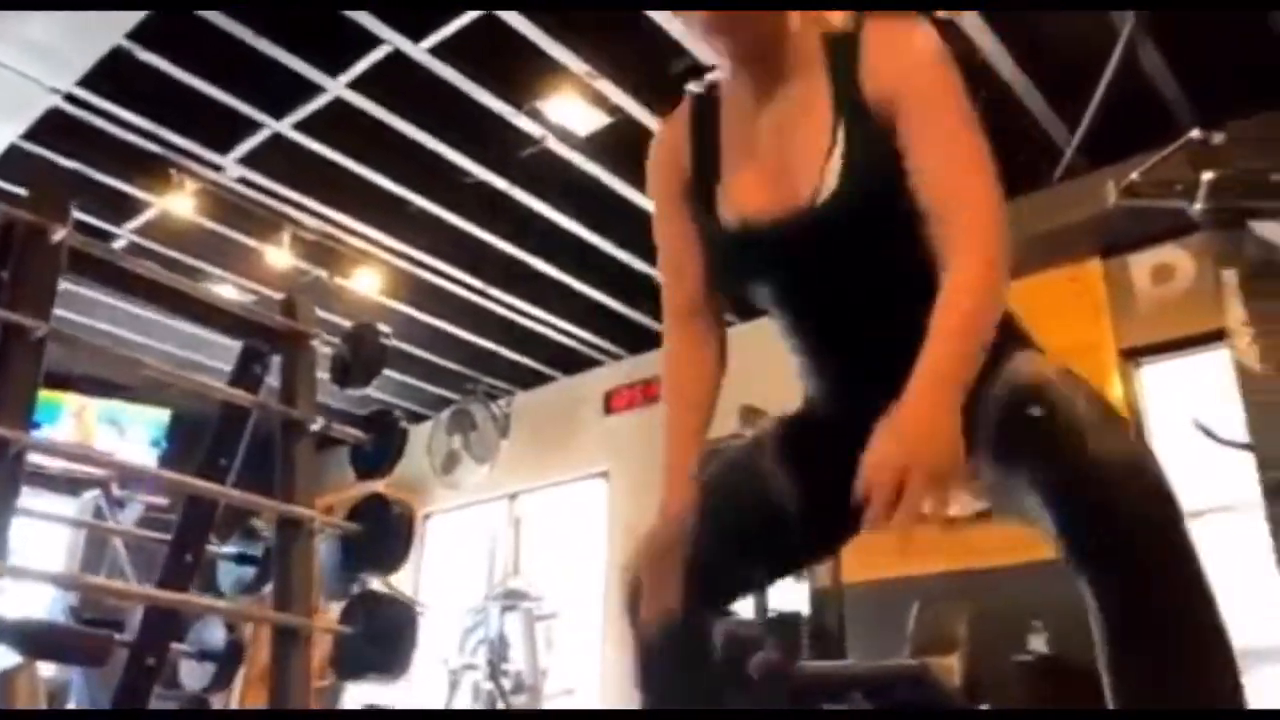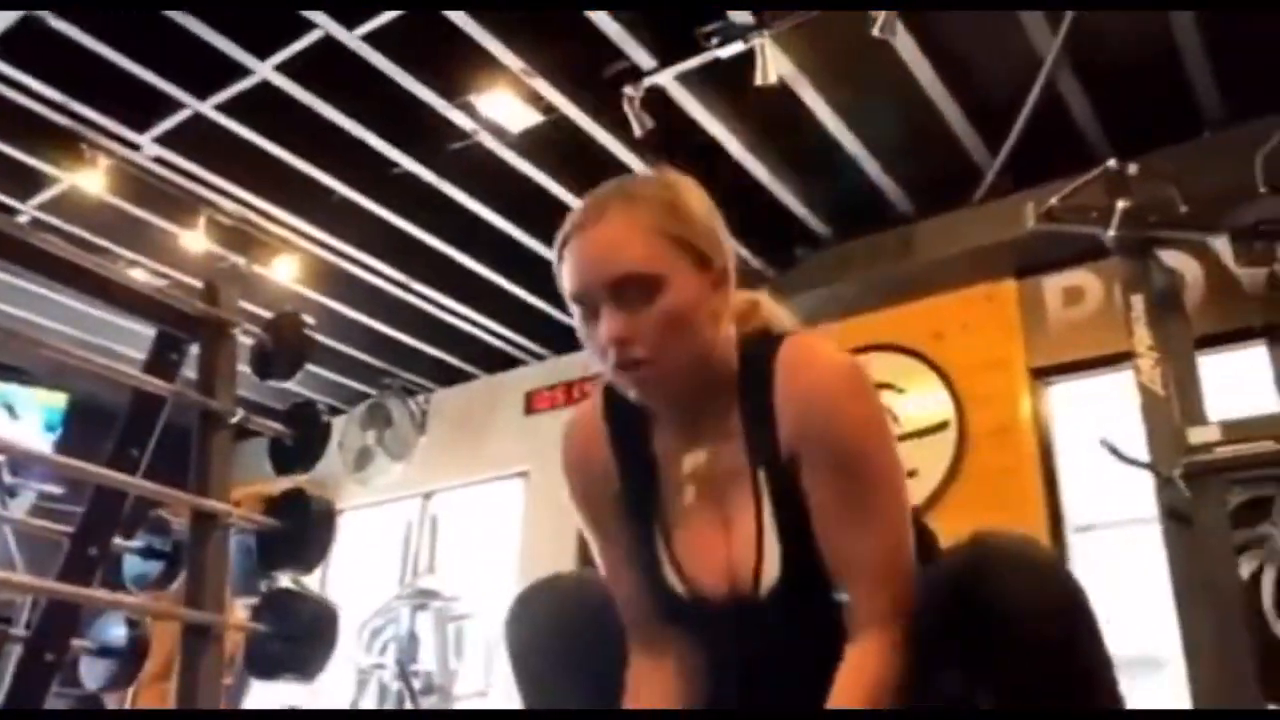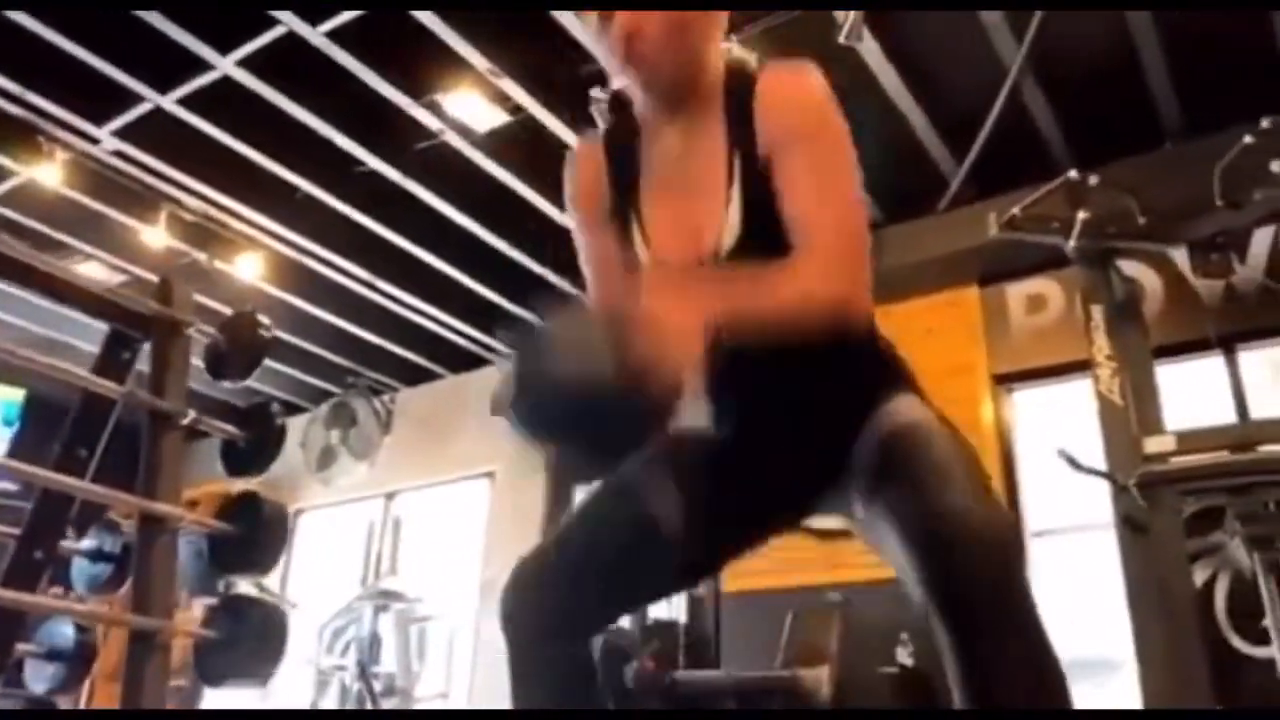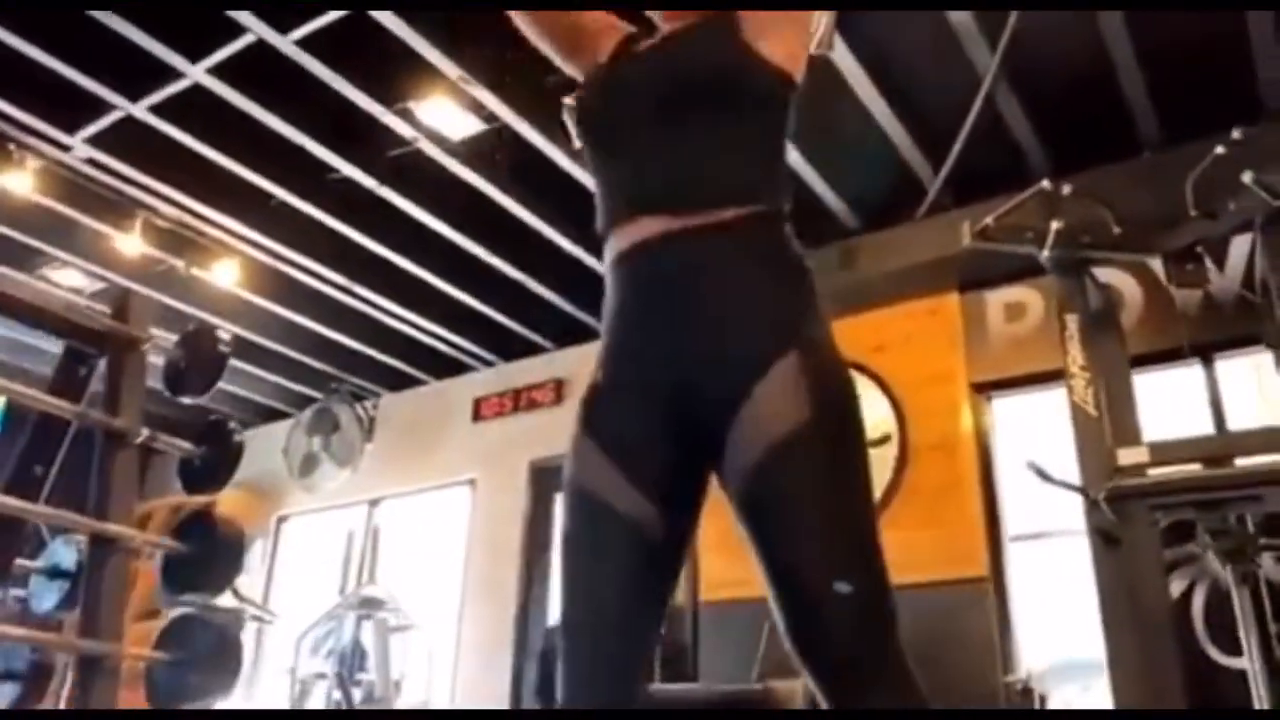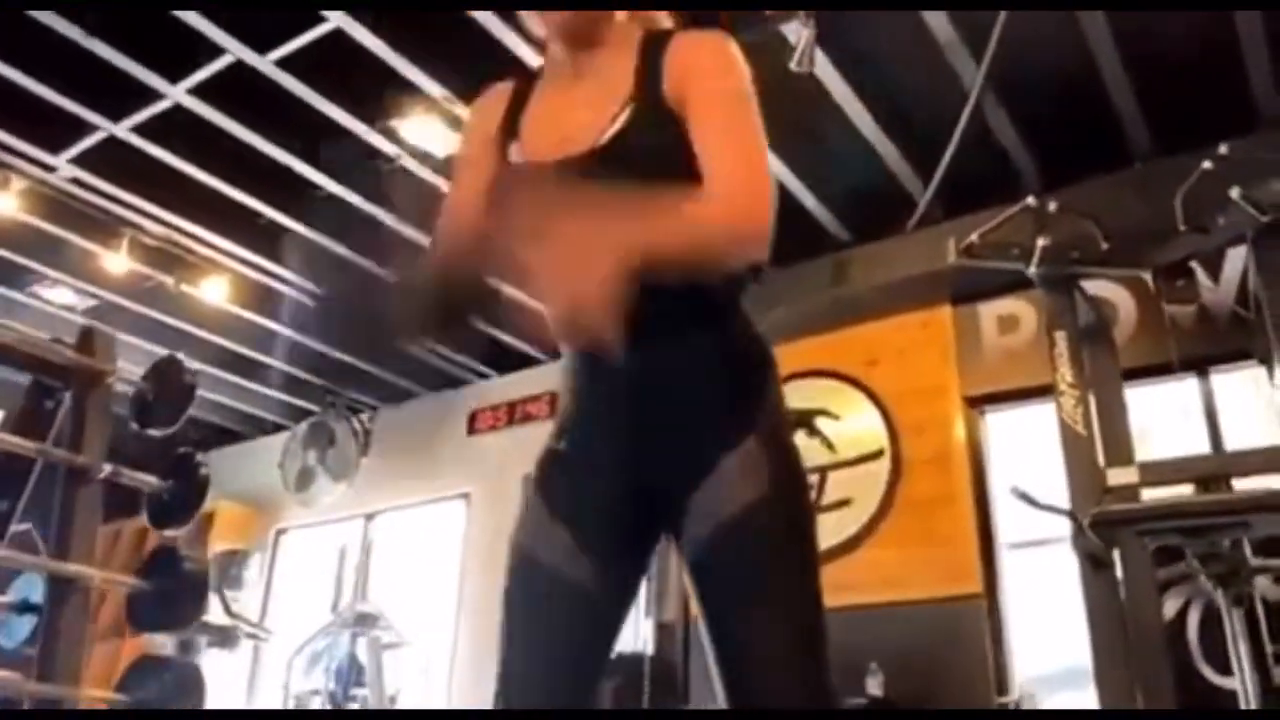
dt=0.4s
person 1, frame 1
left shoulder: (887, 54)
right shoulder: (680, 146)
left elbow: (978, 247)
right elbow: (691, 329)
left wrist: (927, 404)
right wrist: (677, 496)
left hip: (972, 378)
right hip: (842, 419)
left knee: (1123, 522)
right knee: (662, 590)
person 1, frame 2
left shoulder: (812, 382)
right shoulder: (594, 444)
left elbow: (880, 632)
right elbow: (659, 650)
left hip: (911, 646)
right hip: (769, 676)
left knee: (1018, 584)
right knee: (546, 625)
person 1, frame 3
left shoulder: (786, 97)
right shoulder: (596, 165)
left elbow: (842, 285)
right elbow: (621, 320)
left wrist: (698, 306)
left hip: (860, 410)
right hip: (741, 442)
left knee: (975, 566)
right knee: (539, 601)
person 1, frame 4
left shoulder: (764, 26)
right shoulder: (607, 49)
left hip: (756, 323)
right hip: (638, 350)
left knee: (846, 644)
right knee: (591, 665)
person 1, frame 5
left shoulder: (690, 61)
right shoulder: (504, 110)
left elbow: (746, 216)
right elbow: (452, 242)
left wrist: (616, 243)
left hip: (714, 420)
right hip: (596, 429)
left knee: (783, 697)
right knee: (530, 698)
